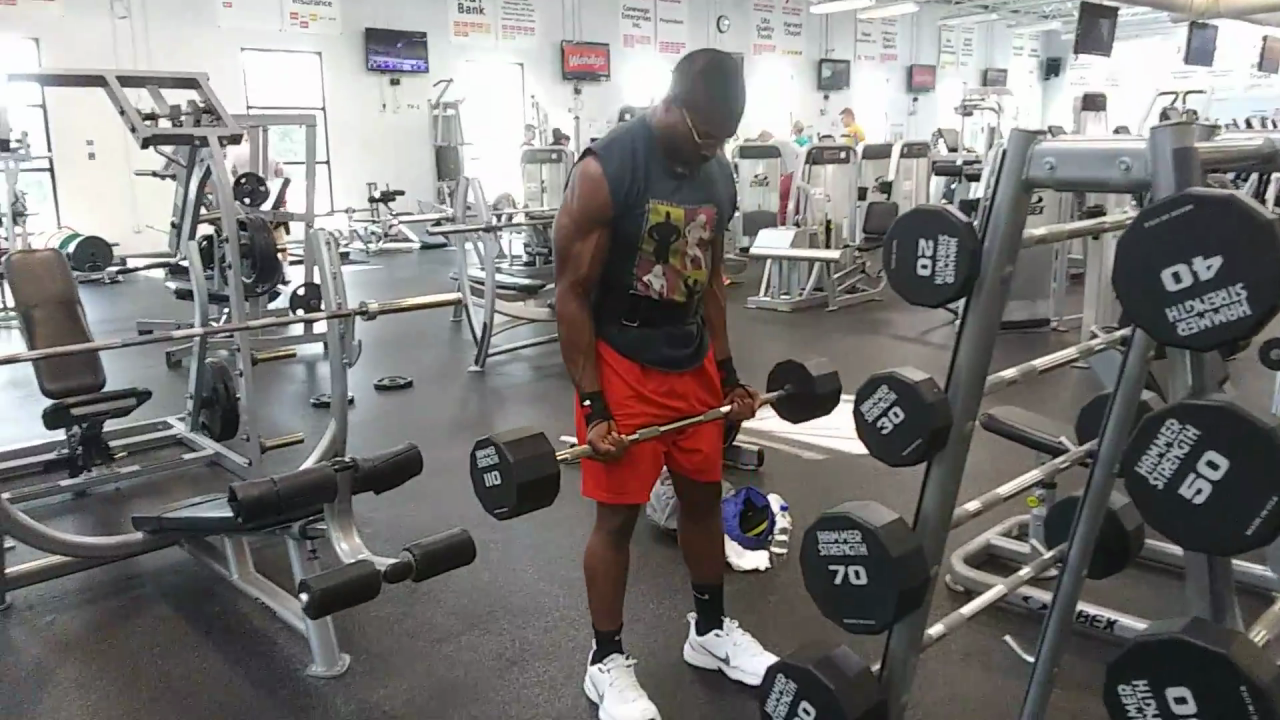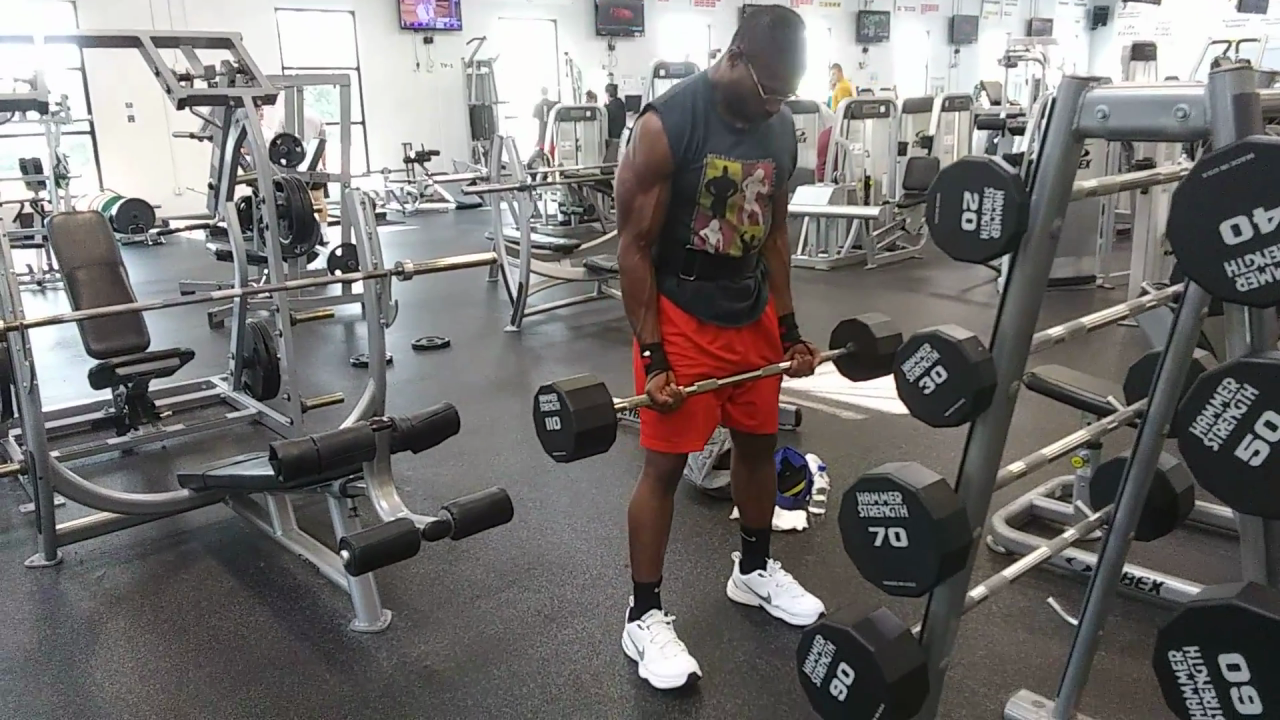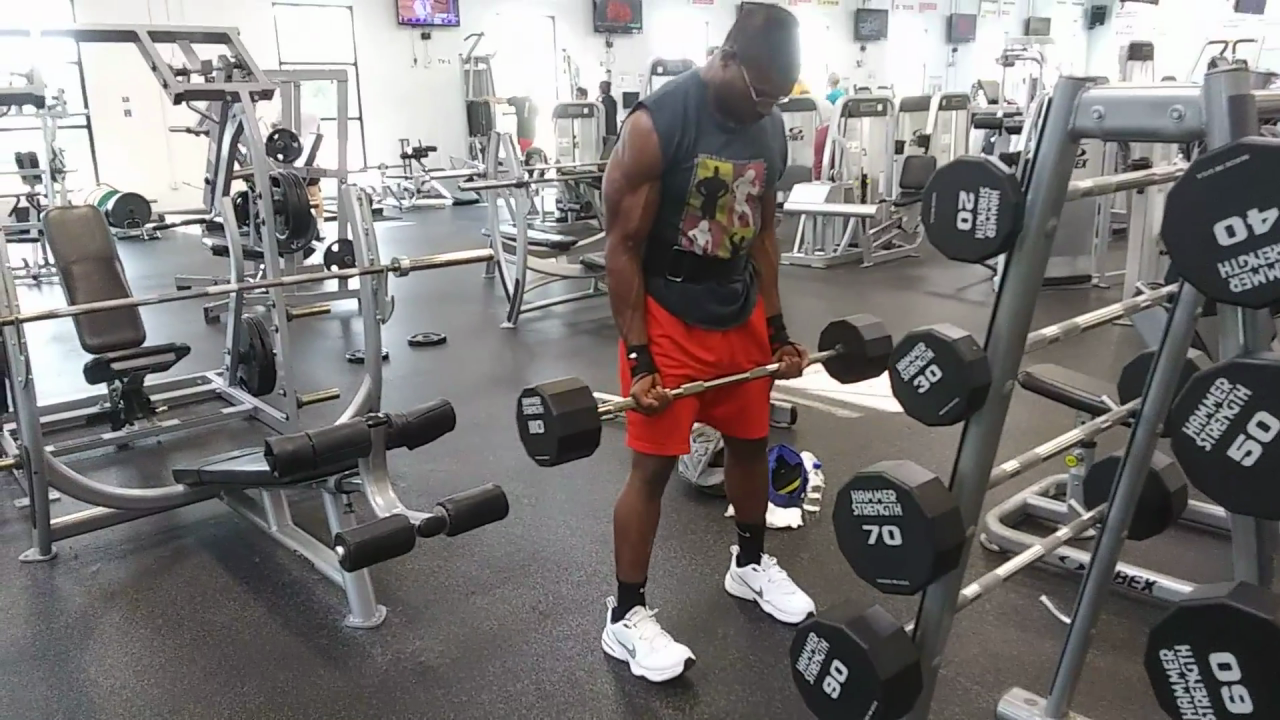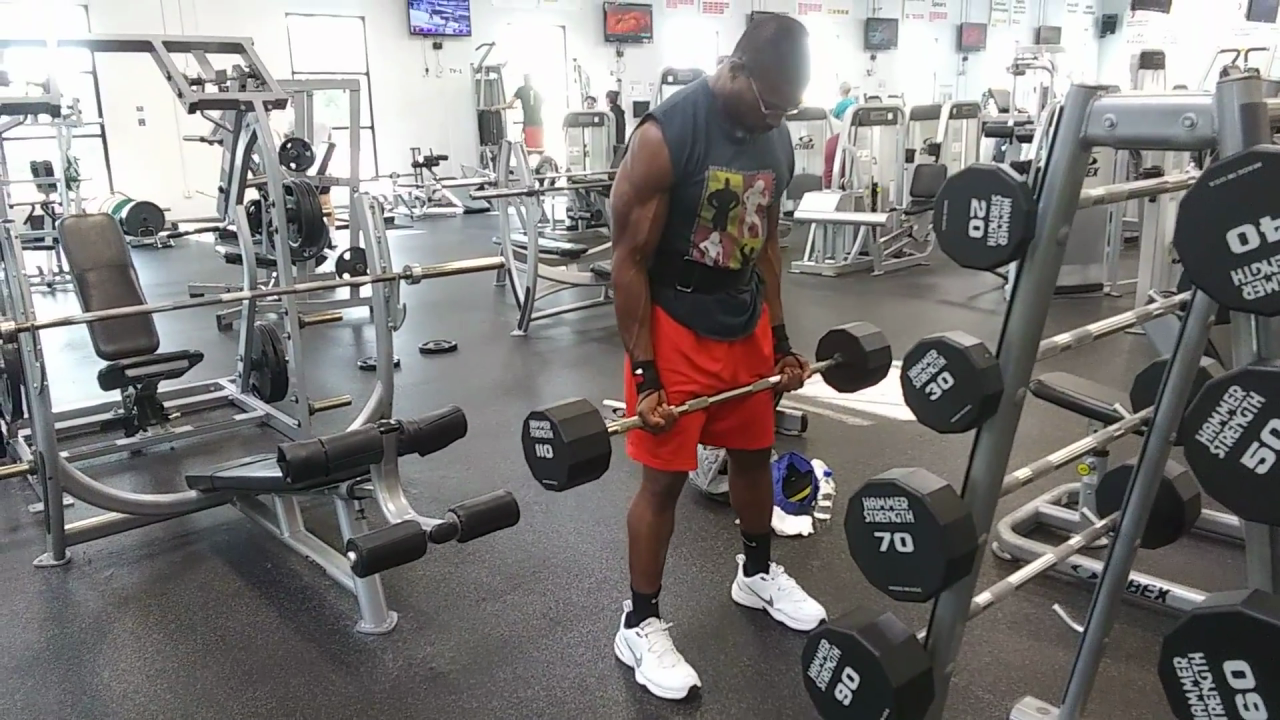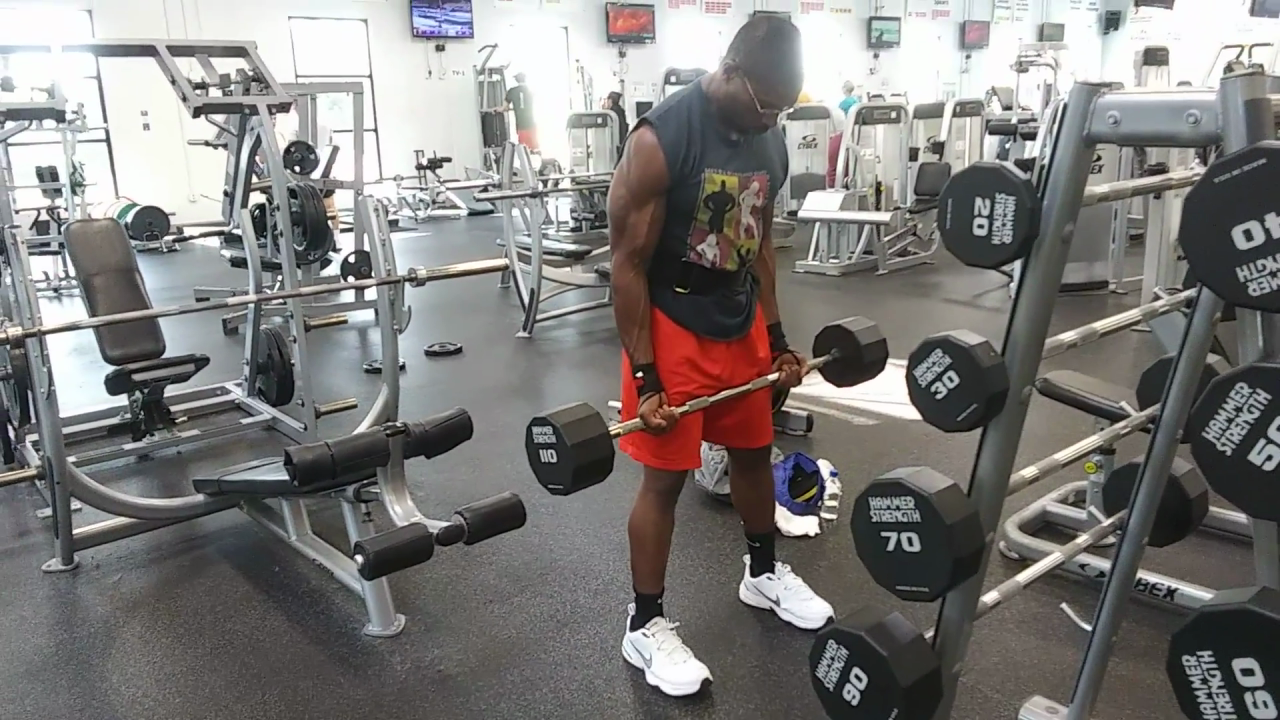
dt=1s
person 1, frame 1
left shoulder: (719, 175)
right shoulder: (604, 170)
right elbow: (572, 294)
left wrist: (727, 372)
right wrist: (593, 405)
left hip: (692, 363)
right hip: (622, 366)
left knee: (704, 496)
right knee: (617, 514)
left ankle: (709, 630)
right ankle: (606, 662)
person 1, frame 2
left shoulder: (780, 130)
right shoulder: (666, 124)
right elbow: (634, 246)
left wrist: (789, 327)
right wrist: (653, 356)
left hip: (752, 315)
right hip: (680, 317)
left knee: (759, 443)
right knee: (665, 464)
left ankle: (753, 568)
right ankle: (644, 616)
person 1, frame 3
left shoulder: (771, 130)
right shoulder: (656, 124)
right elbow: (623, 247)
left wrist: (777, 330)
right wrist: (639, 358)
left hip: (740, 315)
right hip: (668, 318)
left knee: (751, 444)
right knee: (653, 465)
left ankle: (750, 563)
right ankle: (626, 616)
person 1, frame 4
left shoulder: (776, 139)
right shoulder: (664, 136)
right elbow: (629, 261)
left wrist: (779, 339)
right wrist: (644, 374)
left hip: (746, 324)
right hip: (675, 328)
left knee: (755, 453)
right knee: (664, 476)
left ankle: (757, 572)
right ankle: (640, 624)
person 1, frame 5
left shoulder: (769, 140)
right shoulder: (660, 139)
right elbow: (628, 266)
left wrist: (776, 338)
right wrist: (645, 378)
left hip: (741, 322)
right hip: (672, 327)
left knee: (754, 452)
right knee: (665, 477)
left ankle: (763, 572)
right ankle: (646, 625)
